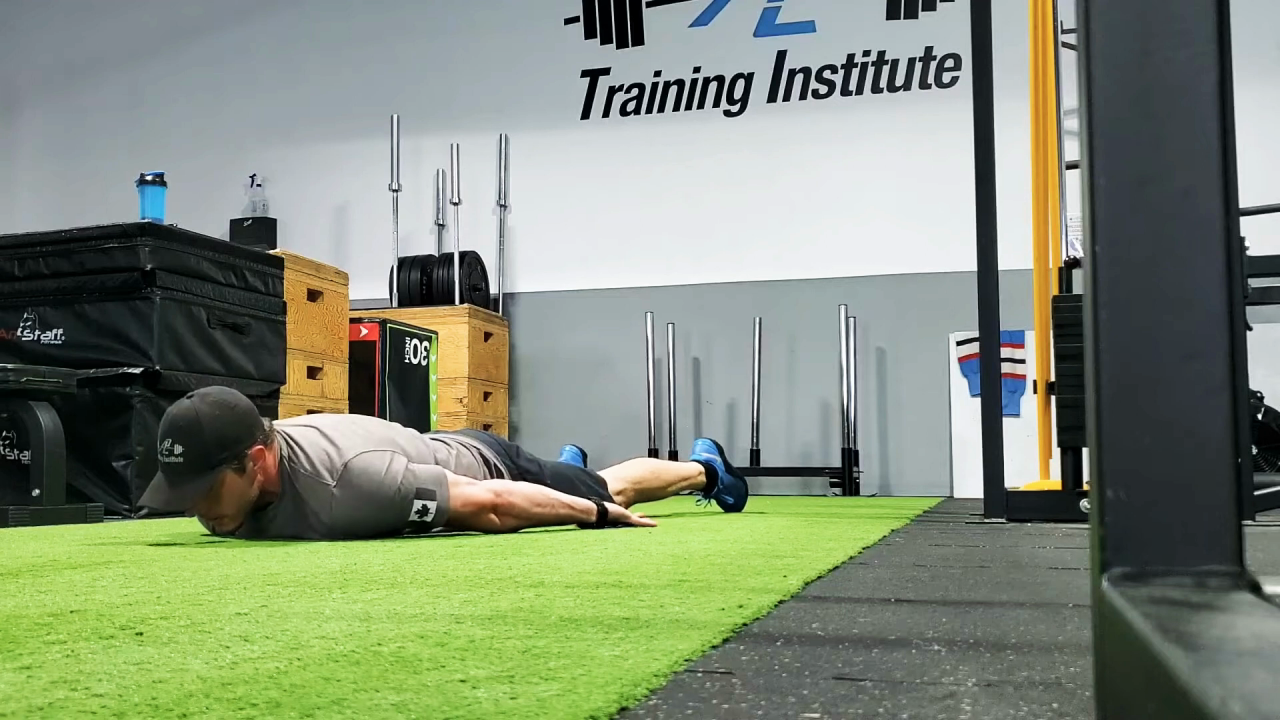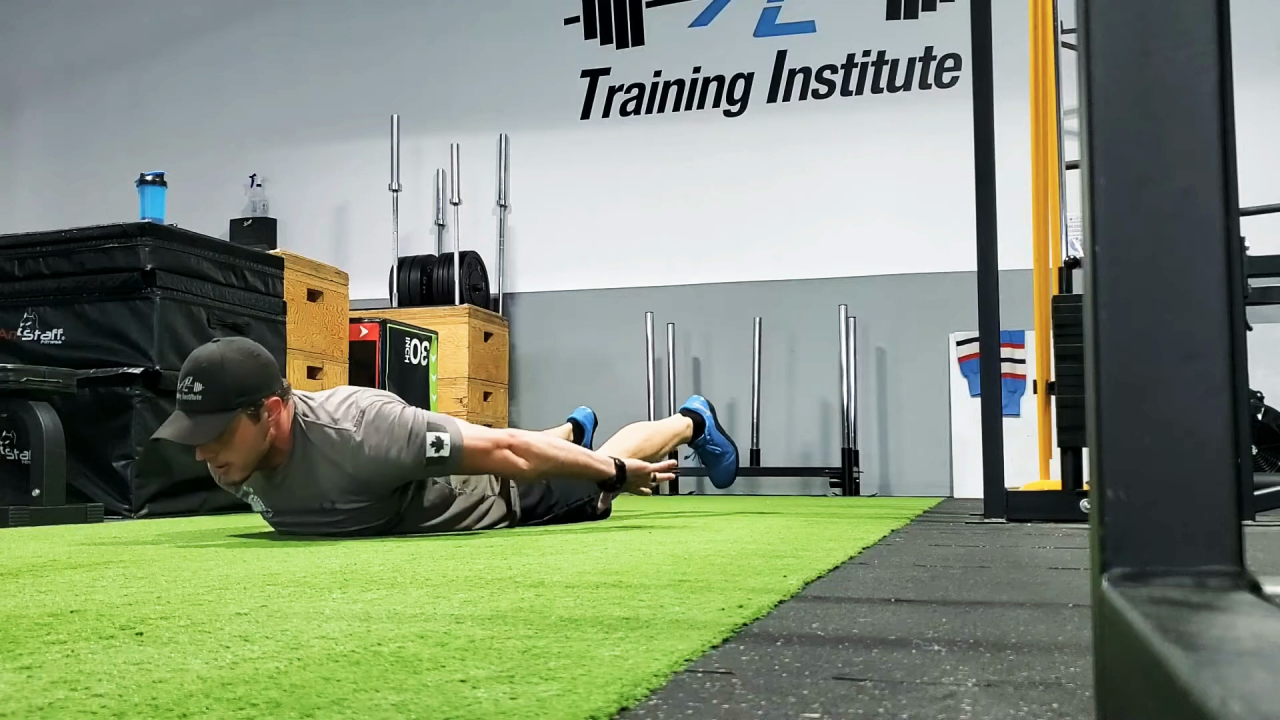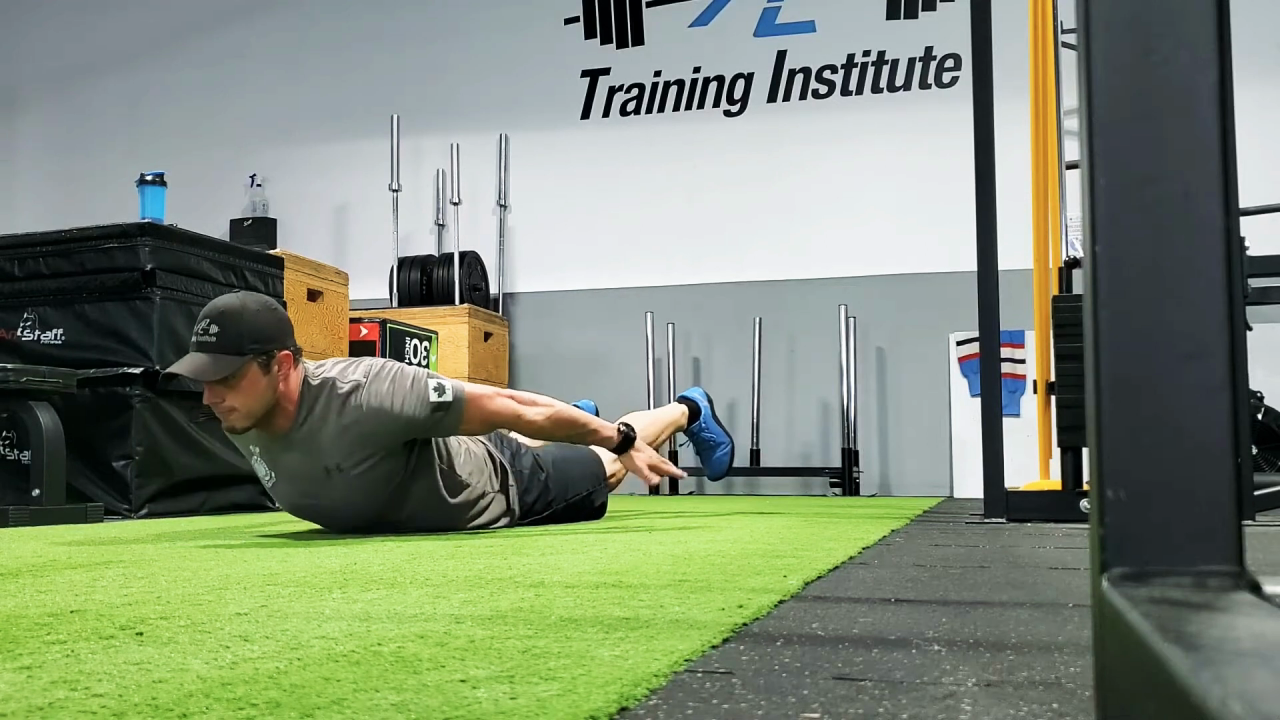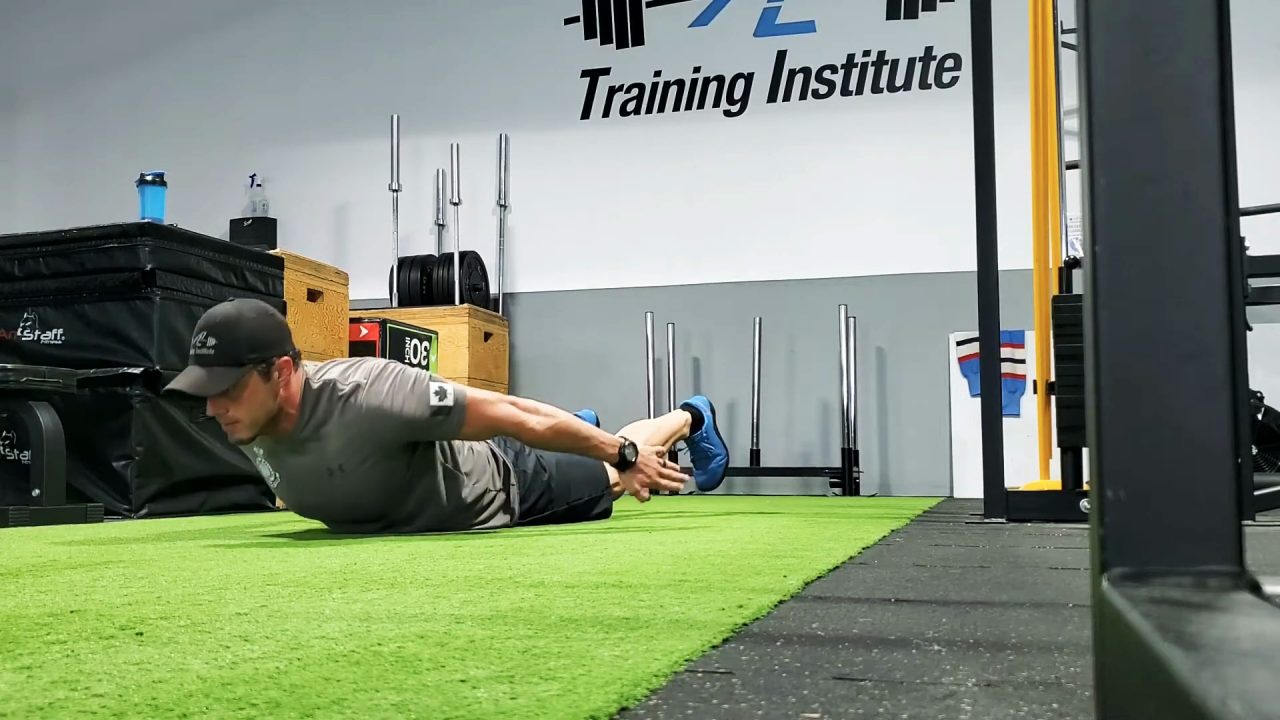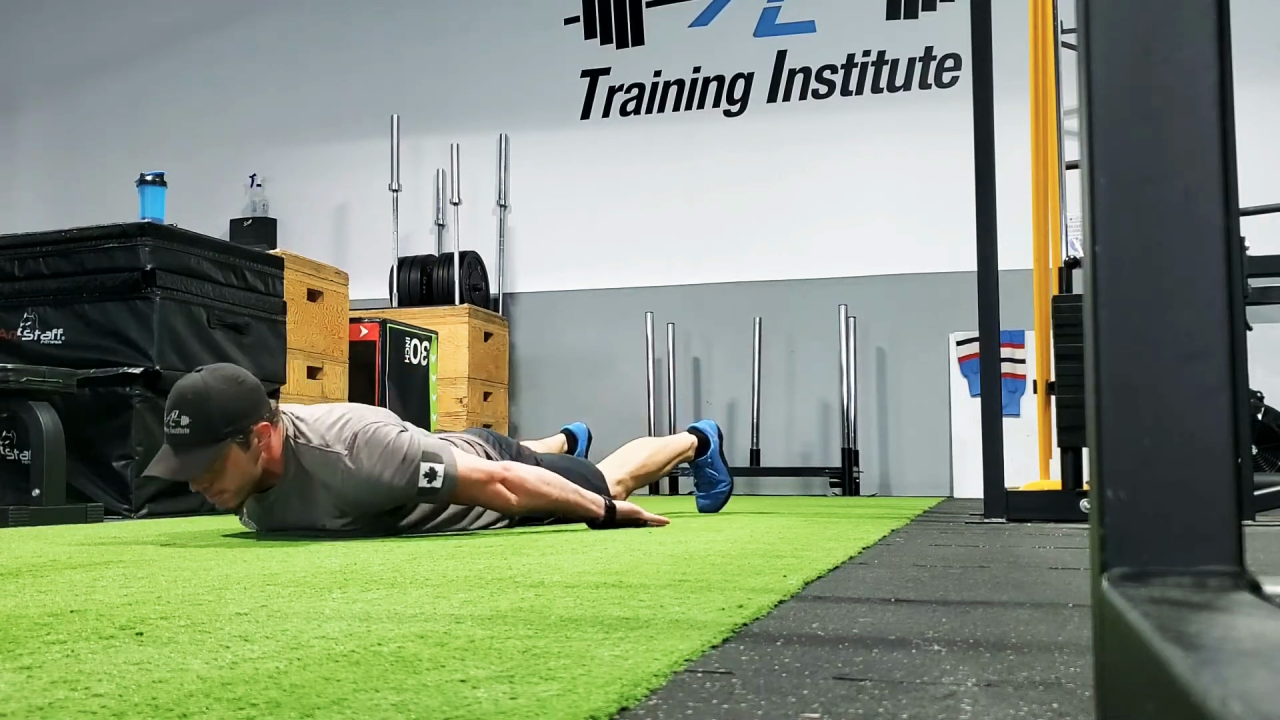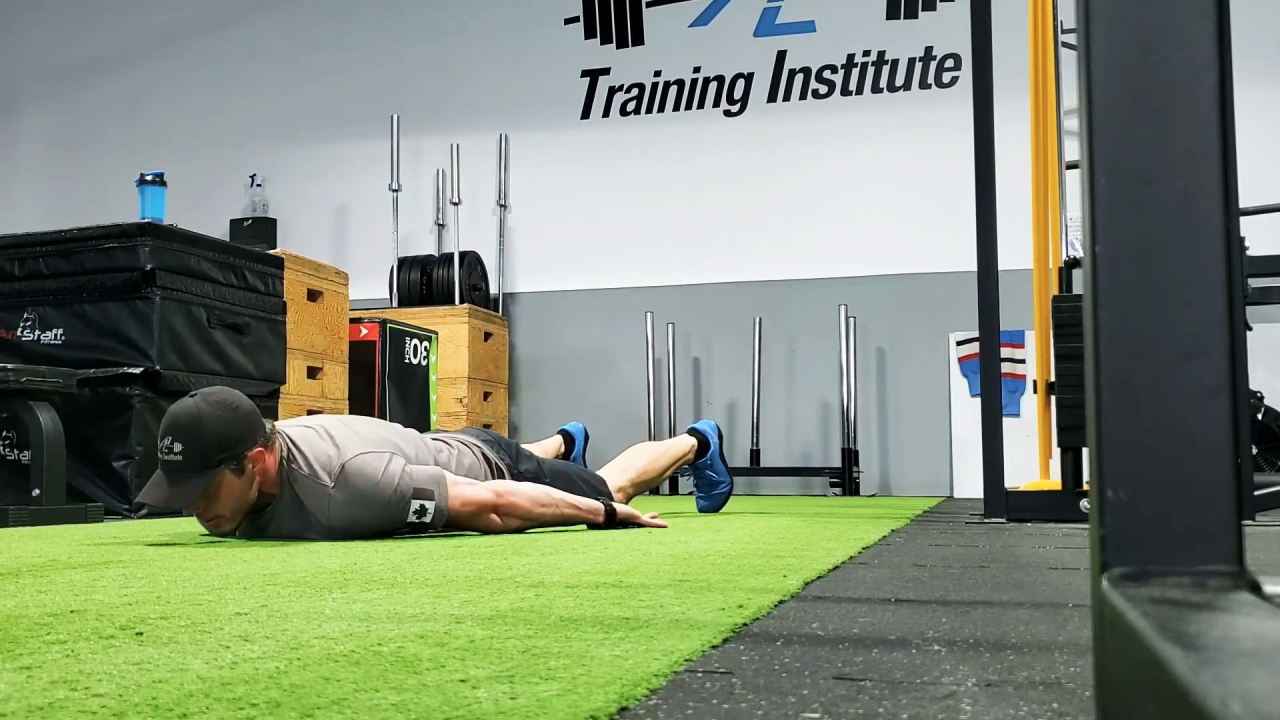
dt=0.7s
person 1, frame 1
left shoulder: (343, 480)
right shoulder: (232, 469)
left elbow: (493, 504)
left wrist: (601, 517)
left hip: (487, 471)
right hip: (436, 455)
left knee: (607, 491)
left ankle: (704, 468)
right ankle: (567, 461)
person 1, frame 2
left shoulder: (357, 433)
right shoulder: (231, 464)
left elbow: (504, 449)
left wrist: (618, 473)
left hip: (495, 499)
right hip: (436, 495)
left knee: (602, 476)
left ankle: (691, 422)
right ankle: (573, 427)
person 1, frame 3
left shoulder: (362, 395)
right shoulder: (240, 423)
left elbow: (508, 406)
left wrist: (622, 441)
left hip: (498, 495)
left knee: (606, 469)
left ankle: (687, 411)
right ankle: (575, 418)
person 1, frame 4
left shoulder: (364, 398)
right shoulder: (249, 420)
left elbow: (512, 414)
left wrist: (625, 459)
left hip: (498, 496)
left knee: (604, 477)
left ankle: (690, 420)
right ankle: (578, 423)
person 1, frame 5
left shoulder: (348, 454)
right shoulder: (240, 456)
left elbow: (499, 485)
left wrist: (608, 512)
left hip: (492, 487)
right hip: (443, 458)
left knee: (610, 482)
left ankle: (697, 442)
right ankle: (564, 440)
person 1, frame 6
left shoulder: (344, 483)
right shoulder: (237, 464)
left elbow: (496, 506)
left wrist: (609, 514)
left hip: (488, 475)
right hip: (439, 454)
left knee: (609, 488)
left ankle: (697, 443)
